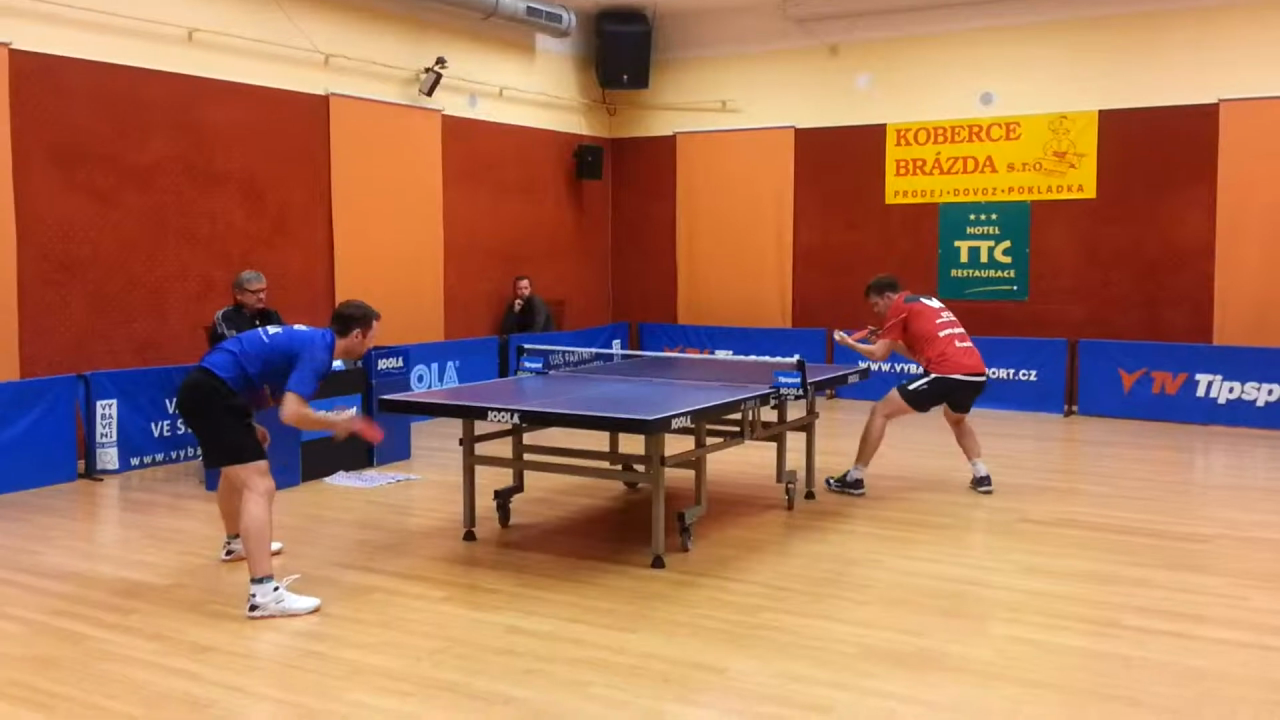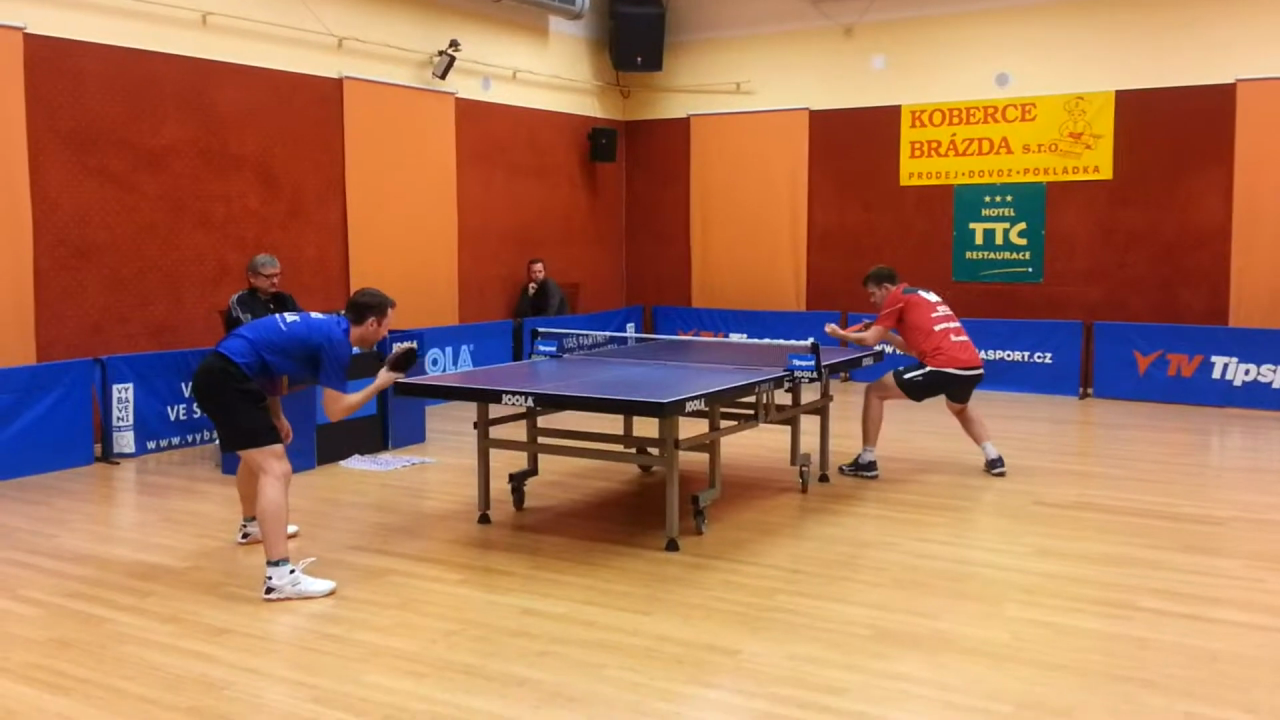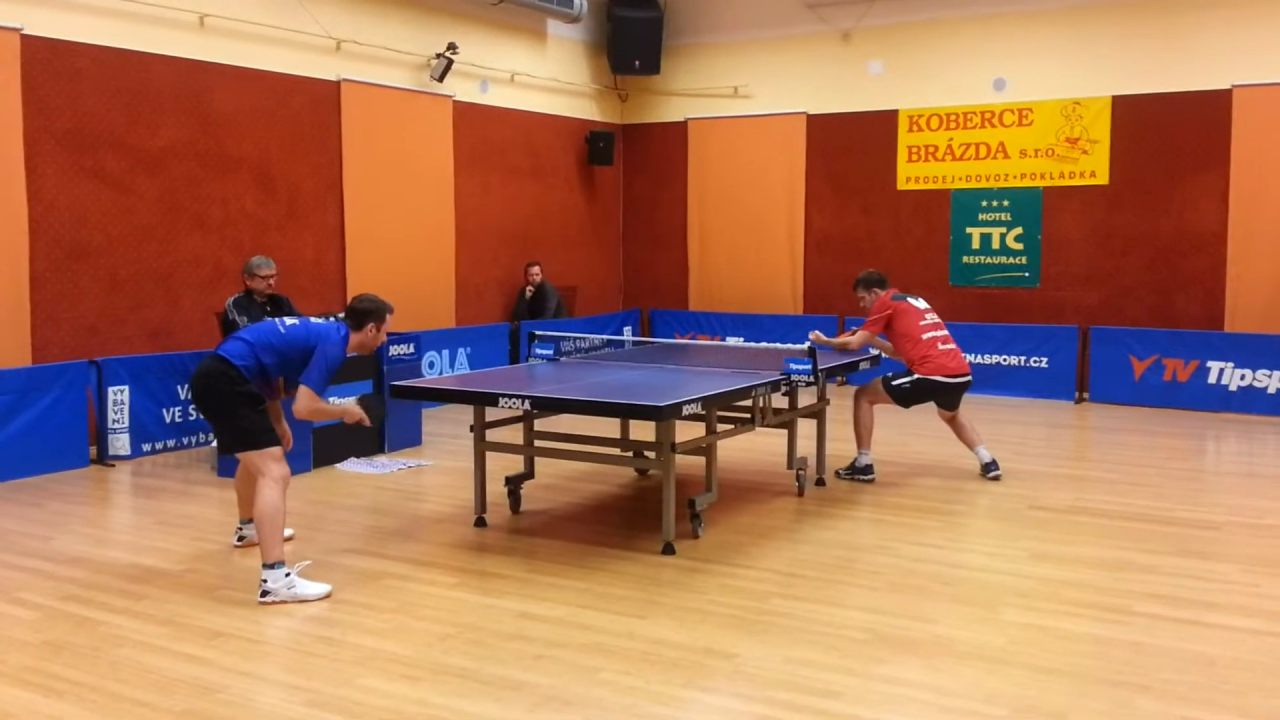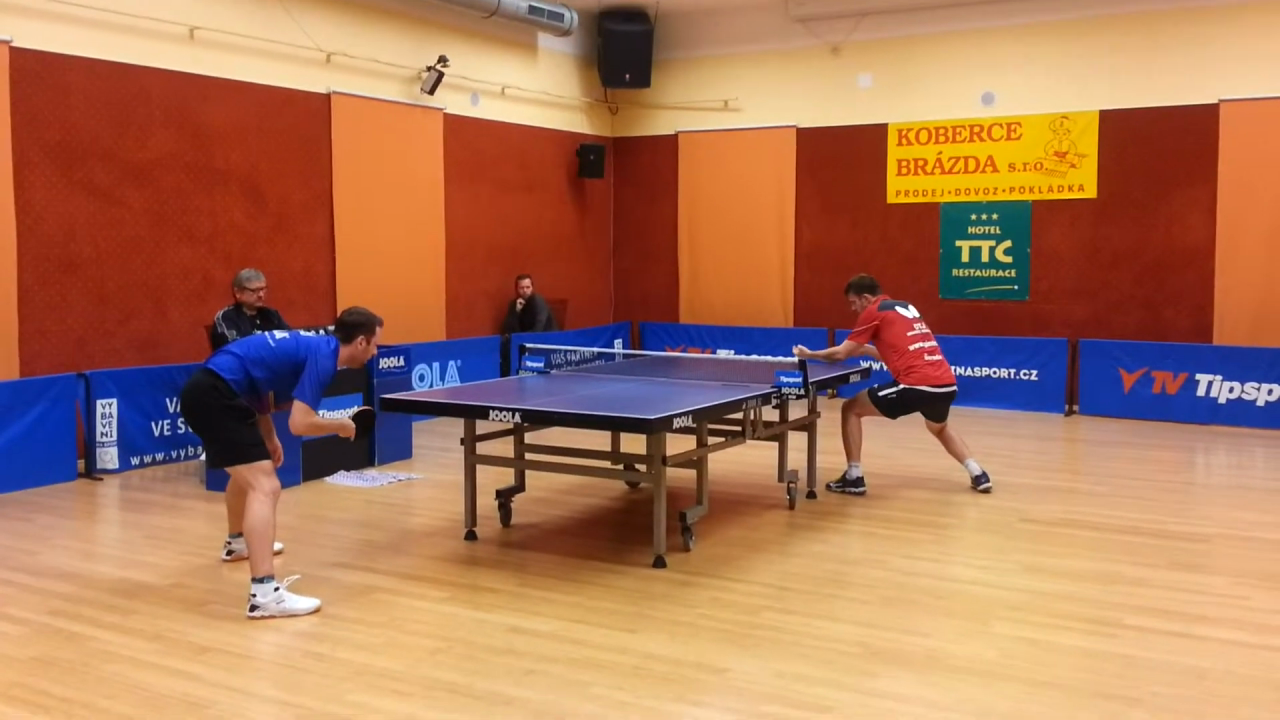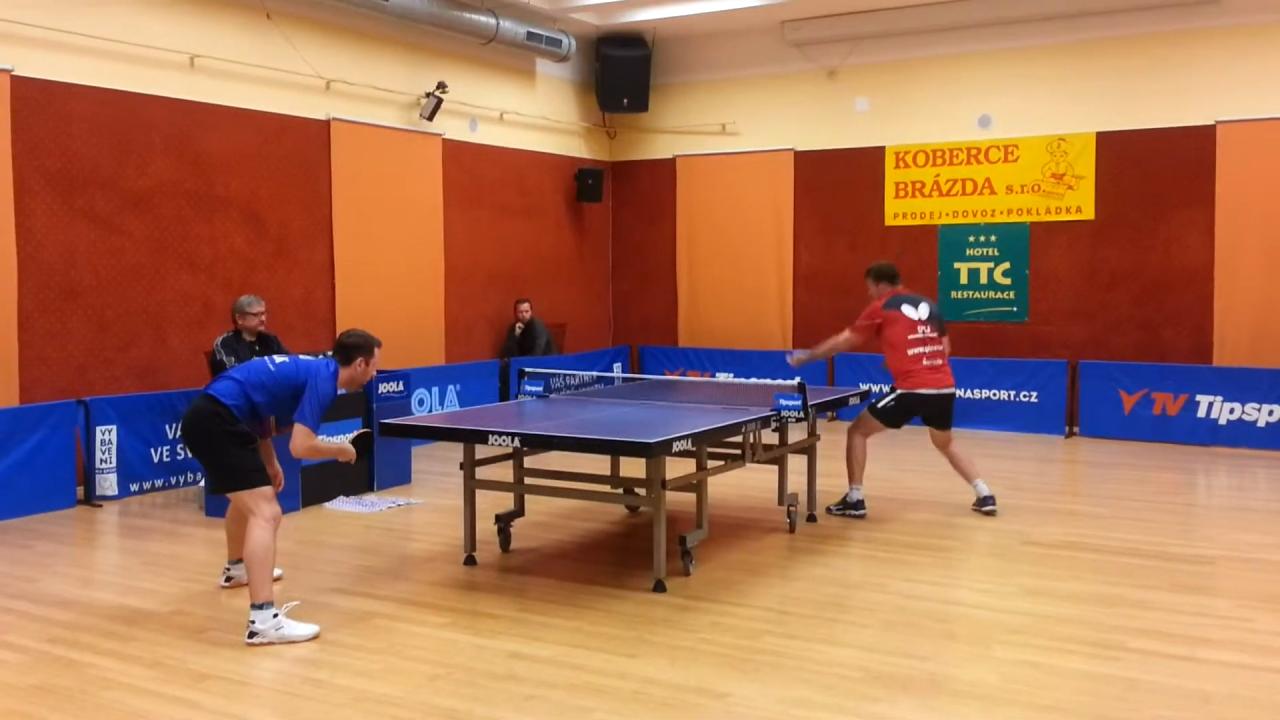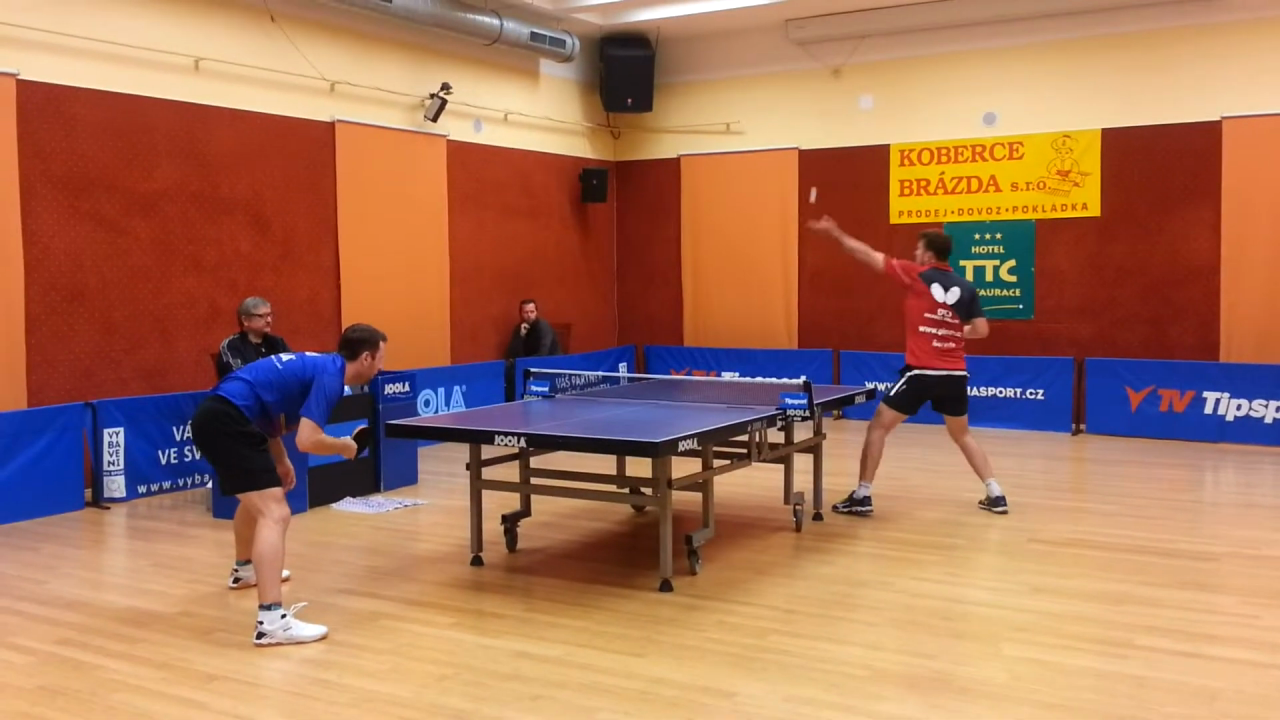
dt=0.3s
person 1, frame 1
left shoulder: (310, 339)
right shoulder: (317, 351)
right elbow: (291, 413)
left wrist: (249, 424)
right wrist: (337, 423)
left hip: (203, 387)
right hip: (212, 394)
left knee: (236, 470)
right knee: (259, 487)
left ankle: (236, 543)
right ankle: (263, 593)
person 1, frame 2
left shoulder: (325, 327)
right shoulder: (336, 339)
right elbow: (336, 410)
left wrist: (276, 417)
right wrist: (379, 385)
left hip: (219, 372)
right hip: (228, 378)
left knee: (255, 454)
right knee: (275, 471)
left ankle: (252, 525)
right ankle: (280, 576)
person 1, frame 3
left shoulder: (323, 331)
right shoulder: (333, 343)
right elbow: (304, 407)
left wrist: (278, 423)
right wrist: (346, 411)
left hip: (215, 375)
right hip: (226, 381)
left knee: (255, 457)
right knee: (274, 473)
left ankle: (249, 528)
right ankle: (275, 579)
person 1, frame 4
left shoulder: (313, 344)
right shoulder: (324, 356)
right elbow: (300, 423)
left wrist: (269, 438)
right wrist: (341, 426)
left hip: (205, 389)
right hip: (216, 396)
left knee: (246, 470)
right knee: (264, 487)
left ankle: (238, 542)
right ankle: (264, 593)
person 1, frame 5
left shoulder: (312, 368)
right shoulder: (323, 380)
right elbow: (301, 446)
left wrist: (269, 462)
right wrist: (341, 450)
left hip: (206, 414)
right hip: (218, 421)
left knee: (246, 497)
right knee: (265, 513)
left ankle: (236, 568)
right ankle: (263, 621)
person 1, frame 6
left shoulder: (318, 365)
right shoulder: (330, 376)
right elbow: (307, 440)
left wrist: (280, 460)
right wrist: (344, 446)
left hip: (215, 415)
right hip: (227, 421)
left knee: (256, 497)
right knee: (275, 514)
left ankle: (245, 569)
right ankle: (272, 621)
person 2, frame 1
left shoulder: (900, 306)
right shoulder: (927, 304)
left elbow: (880, 354)
left wrist: (849, 343)
right wrist: (888, 339)
left hip: (948, 374)
right hip: (977, 375)
left knee: (882, 411)
right knee: (957, 420)
left ankle: (855, 478)
right ankle: (981, 475)
person 2, frame 2
left shoulder: (897, 297)
right shoulder: (923, 297)
left elbow: (870, 340)
left wrist: (841, 334)
right wrist: (882, 331)
left hip: (943, 367)
right hip: (974, 368)
left knee: (875, 391)
right knee: (960, 408)
left ankle: (867, 460)
right ankle: (993, 457)
person 2, frame 3
left shoulder: (885, 303)
right shoulder: (914, 303)
left elbow: (855, 344)
left wrist: (825, 341)
right wrist: (871, 339)
left hip: (931, 376)
right hip: (961, 375)
left knee: (863, 396)
right knee: (951, 416)
left ankle: (863, 464)
right ankle: (987, 461)
person 2, frame 4
left shoulder: (874, 312)
right shoulder: (906, 309)
left elbow: (841, 353)
left wrist: (810, 354)
right wrist: (865, 348)
left hip: (916, 386)
right hip: (947, 386)
left knee: (851, 409)
right knee: (940, 428)
left ankle: (854, 477)
right ankle: (977, 473)
person 2, frame 5
left shoulder: (881, 308)
right shoulder: (928, 305)
left elbow: (842, 342)
left wrist: (807, 355)
left hip: (912, 391)
right hip: (944, 390)
left knee: (858, 431)
right knee: (946, 445)
left ankle: (854, 499)
right ankle: (985, 495)
person 2, frame 6
left shoulder: (914, 274)
right shoulder: (966, 288)
left elbow: (870, 256)
right elbow: (981, 330)
left wrist: (836, 232)
left hip: (921, 372)
right hip: (955, 374)
left knee: (878, 427)
right knee: (962, 435)
left ankle: (862, 496)
right ankle: (995, 495)
